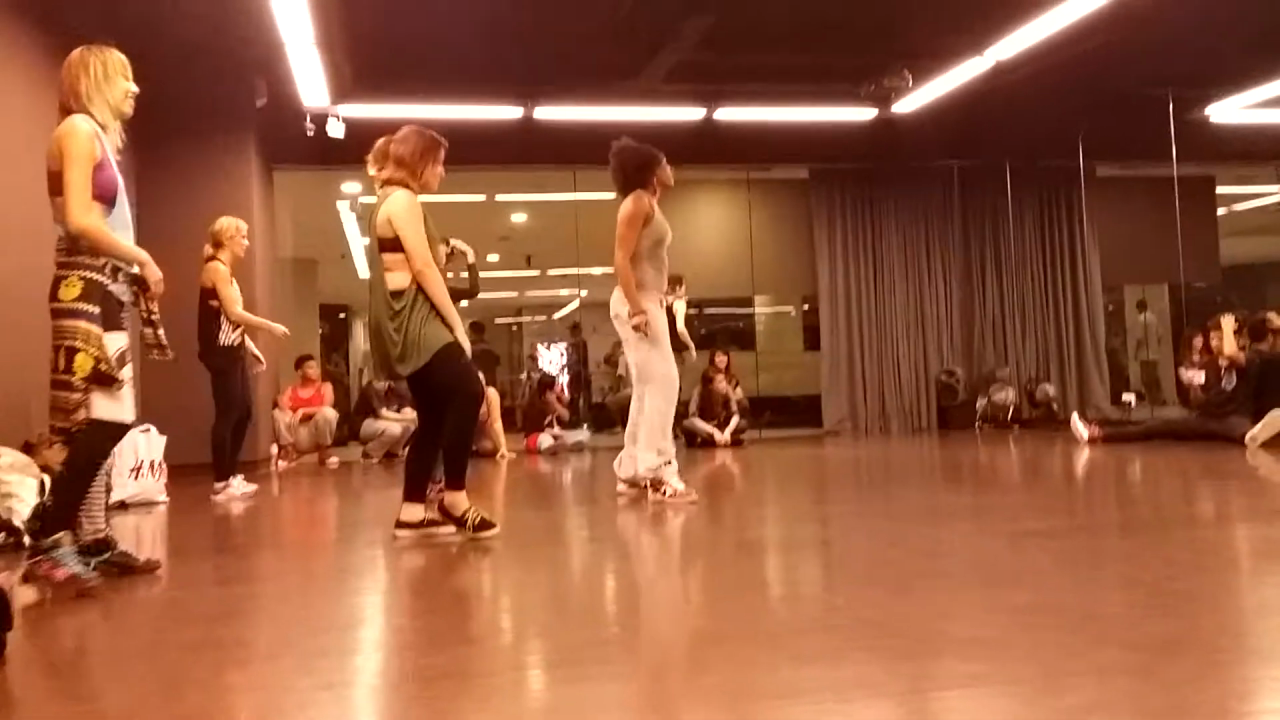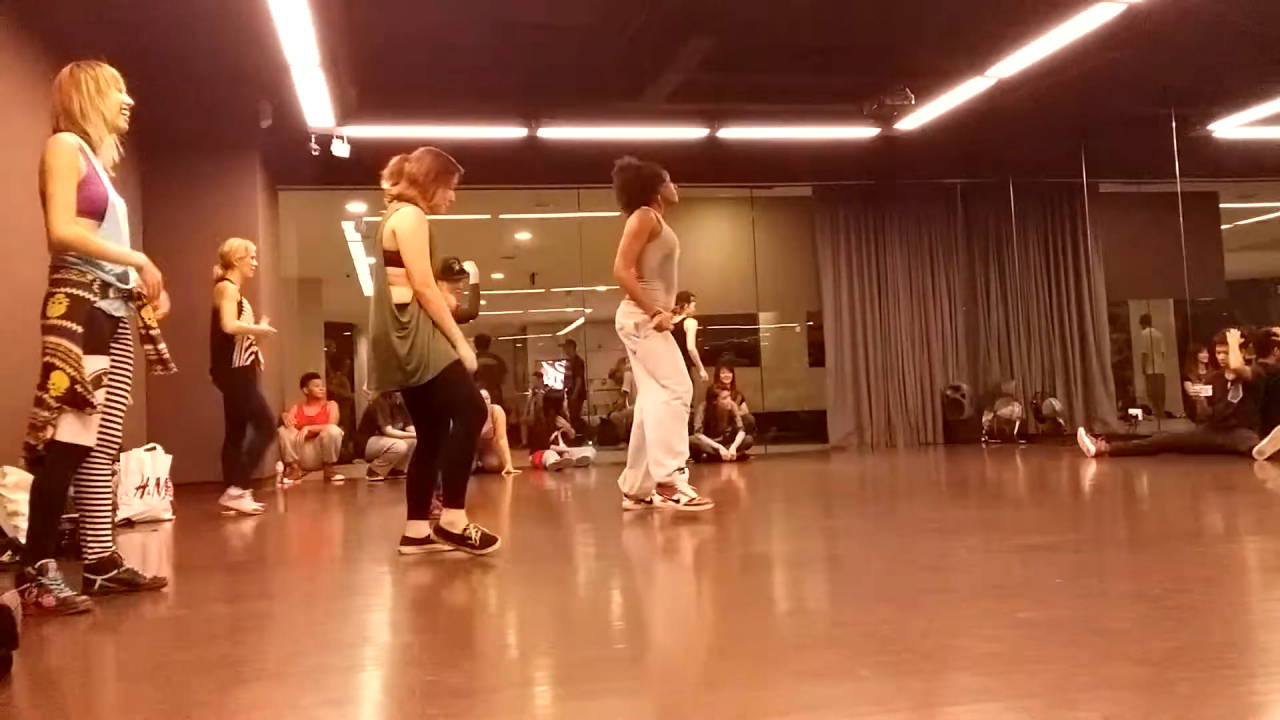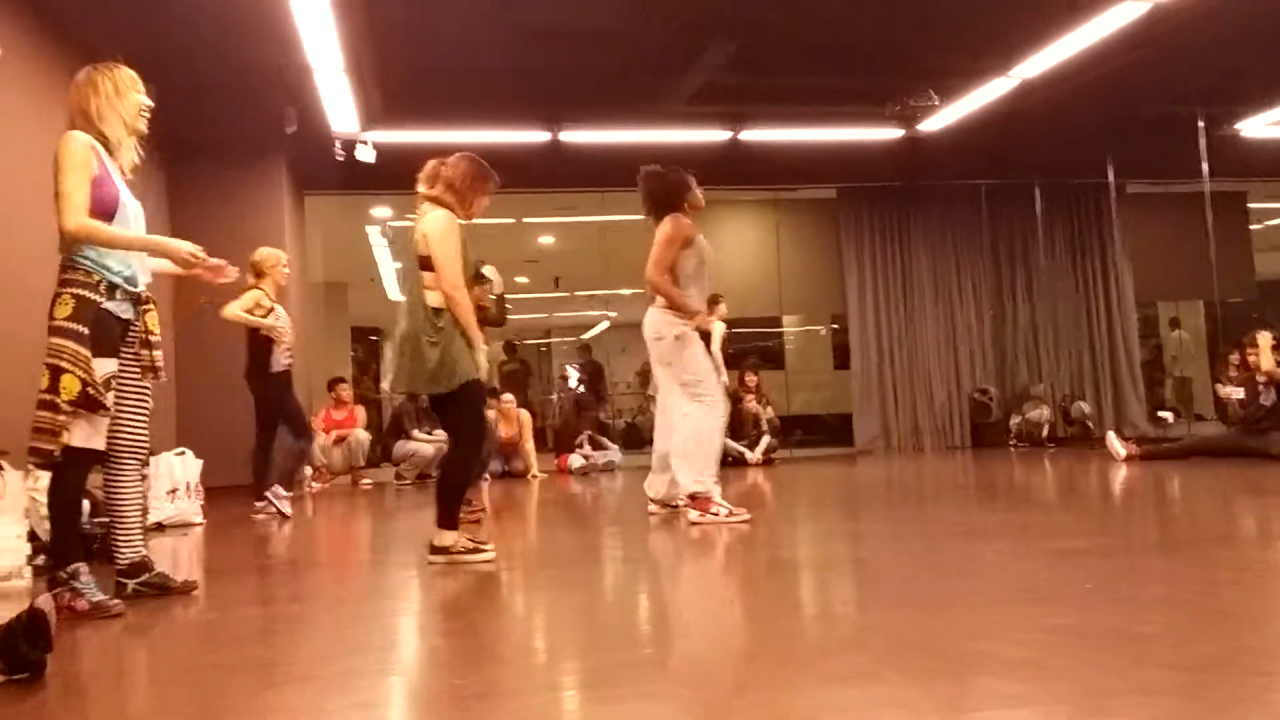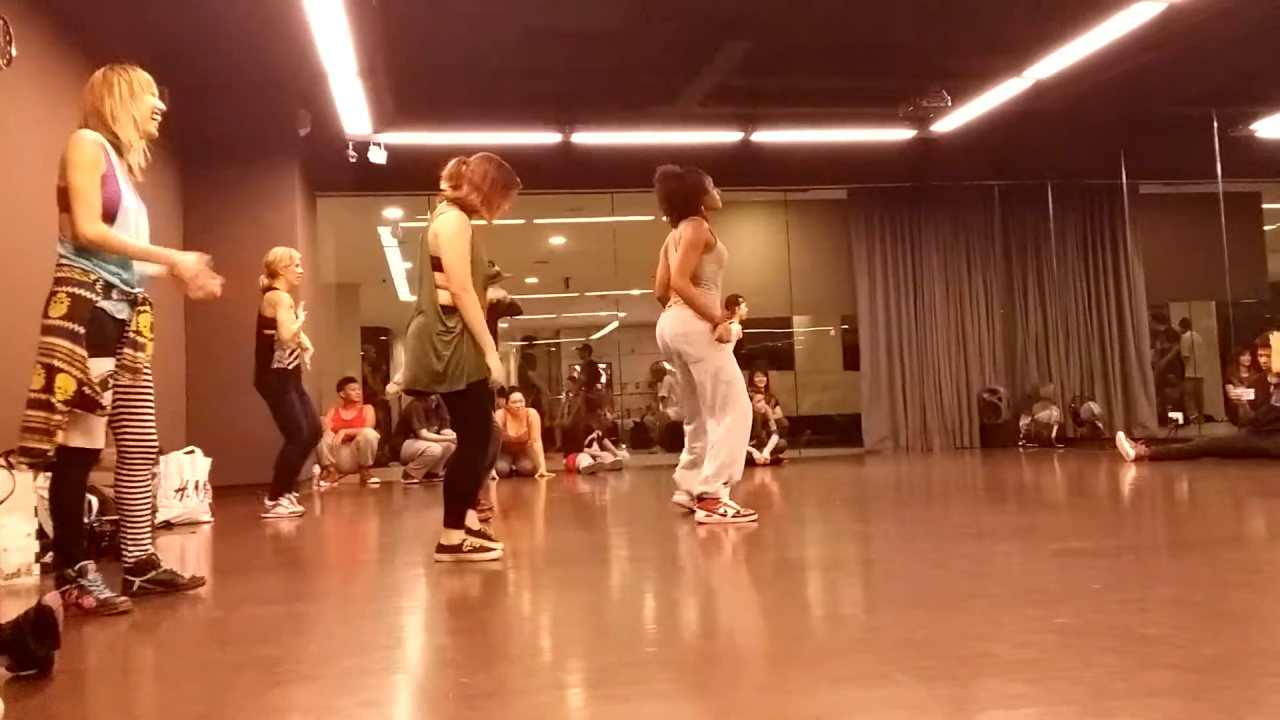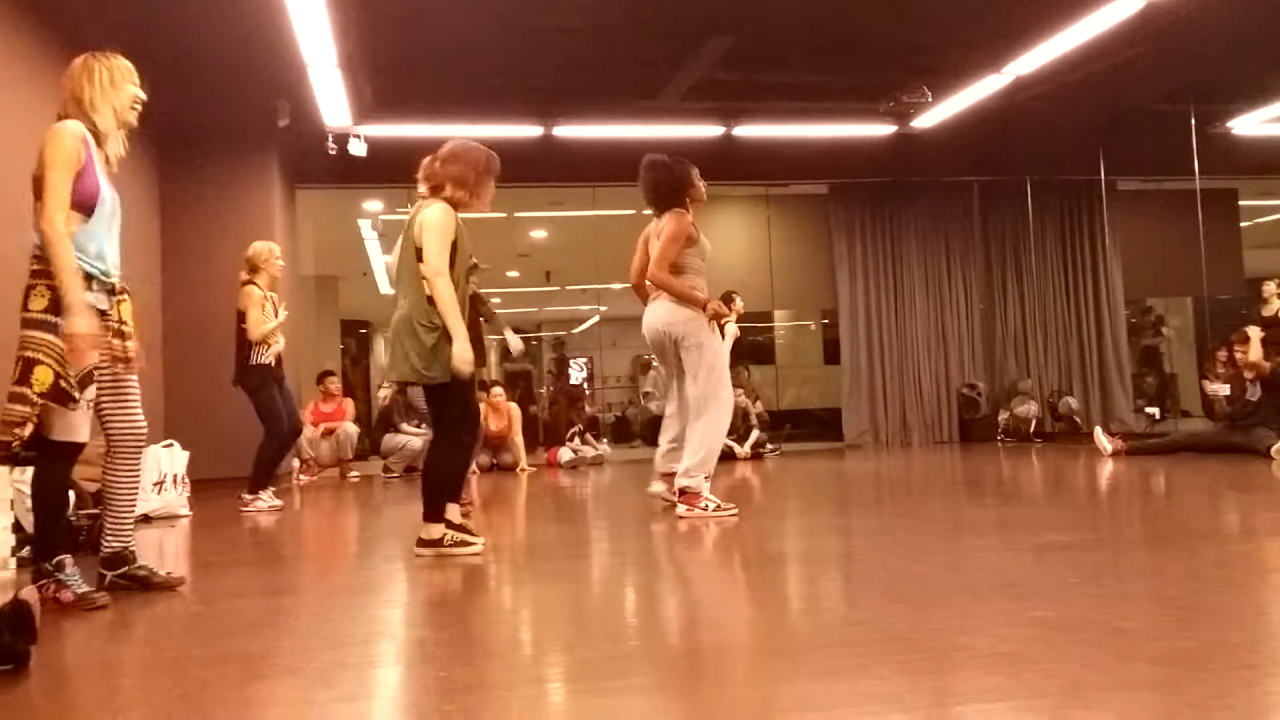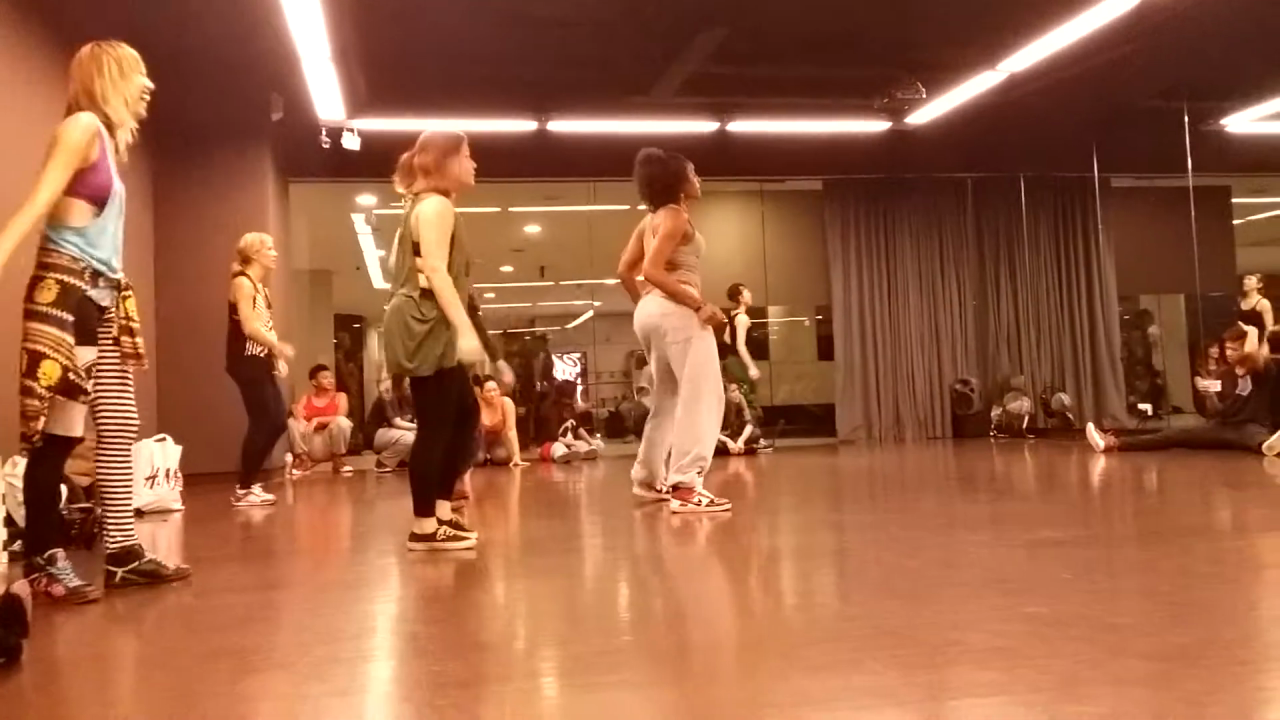
dt=0.2s
person 1, frame 1
left shoulder: (98, 136)
right shoulder: (78, 128)
left elbow: (98, 223)
right elbow: (78, 222)
left wrist: (135, 269)
right wrist: (142, 257)
left hip: (108, 289)
right hip: (86, 287)
left knee: (96, 424)
right knee: (108, 418)
left ankle: (90, 545)
right ankle: (48, 544)
person 1, frame 2
left shoulder: (96, 158)
right shoulder: (66, 145)
right elbow: (61, 231)
left wrist: (143, 283)
right wrist: (137, 258)
left hip: (113, 308)
right hip: (79, 305)
left knee: (102, 445)
right knee: (69, 441)
left ankle: (101, 562)
right ankle: (36, 571)
person 1, frame 3
left shoulder: (116, 163)
right shoulder: (79, 143)
right elbow: (73, 224)
left wrist: (186, 264)
right wrist: (162, 242)
left hip: (131, 313)
right hip: (89, 306)
left knee: (129, 447)
right knee: (81, 444)
left ankle: (131, 566)
right ankle: (67, 575)
person 1, frame 4
left shoulder: (125, 164)
right shoulder: (88, 142)
right elbow: (86, 231)
left wrist: (177, 267)
right wrist: (169, 257)
left hip: (126, 313)
right hip: (84, 307)
left knee: (139, 445)
right knee: (80, 444)
left ankle: (139, 562)
right ankle: (74, 573)
person 1, frame 5
left shoulder: (100, 151)
right shoulder: (68, 133)
right elbow: (52, 225)
left wrist: (110, 308)
right wrist: (75, 306)
left hip: (103, 305)
right hip: (66, 303)
left knee: (129, 433)
right knee: (64, 437)
left ankle: (118, 557)
right ankle: (52, 567)
person 1, frame 6
left shoulder: (107, 140)
right shoulder: (83, 126)
left elbow: (89, 228)
left hip: (105, 298)
right hip: (70, 293)
left knee: (118, 429)
right knee: (60, 432)
left ankle: (123, 554)
person 2, frame 1
left shoulder: (394, 201)
right shoulder: (402, 199)
right elbow: (423, 269)
right wrist: (457, 324)
left hip: (414, 323)
right hip: (410, 321)
left knee: (435, 414)
right knee: (468, 392)
left ankle: (412, 513)
right ankle: (454, 500)
person 2, frame 2
left shoulder: (398, 217)
right shoulder: (409, 216)
right elbow: (423, 286)
right wrist: (460, 340)
left hip: (410, 339)
right hip: (413, 336)
left knee: (433, 432)
right knee: (470, 410)
left ankle: (417, 529)
right ankle: (452, 519)
person 2, frame 3
left shoulder: (431, 220)
right shoulder: (443, 219)
right elbow: (453, 290)
right wrist: (479, 345)
left hip: (435, 343)
right hip: (441, 342)
left knee: (463, 436)
right knee: (471, 434)
left ankle: (445, 534)
right ankle: (445, 538)
person 2, frame 4
left shoulder: (448, 218)
right shoulder: (454, 220)
right elbow: (460, 289)
right wrist: (491, 350)
left hip: (450, 341)
right hip: (452, 342)
left knee: (476, 436)
right knee: (476, 437)
left ankle: (466, 522)
right ankle: (451, 538)
person 2, frame 5
left shoulder: (432, 211)
right shoulder: (440, 212)
left elbow: (397, 261)
right elbow: (437, 277)
right wrist: (460, 338)
left hip: (433, 333)
right hip: (432, 334)
left knee: (465, 424)
right knee: (452, 430)
left ankle: (449, 515)
right ankle: (431, 532)
person 2, frame 6
left shoulder: (424, 204)
right shoulder: (437, 205)
left elbow: (399, 262)
right elbow: (436, 271)
right wrist: (465, 330)
left hip: (432, 328)
right hip: (425, 327)
left knee: (465, 415)
right knee: (436, 424)
left ankle: (440, 511)
right ankle: (423, 527)
person 3, frame 1
left shoulder: (649, 205)
right shoulder: (637, 201)
right elbow: (621, 259)
right wrist: (637, 307)
left hip: (649, 301)
right hip: (637, 302)
left knee: (650, 386)
right knee: (660, 380)
left ankle: (633, 472)
right ankle: (659, 470)
person 3, frame 2
left shoulder: (654, 221)
right shoulder: (644, 216)
right elbow: (622, 270)
right wrist: (654, 311)
left hip: (652, 315)
right hip: (642, 317)
left knee: (654, 401)
right knee: (673, 389)
left ankle: (637, 488)
right ankle: (670, 478)
person 3, frame 3
left shoulder: (675, 227)
right shoulder: (676, 222)
left elbow: (660, 279)
right elbow: (654, 276)
right wrist: (694, 312)
left hip: (671, 324)
right hip: (674, 324)
left knee: (675, 410)
right knee: (706, 402)
left ankle: (663, 492)
right ankle: (700, 495)
person 3, frame 4
left shoulder: (676, 234)
right shoulder: (697, 226)
left elbow: (661, 290)
right elbow: (679, 282)
right wrist: (715, 318)
left hip: (672, 324)
right hip: (694, 325)
left knee: (702, 412)
right knee: (732, 408)
left ankle: (690, 485)
right ankle: (710, 496)
person 3, frame 5
left shoulder: (655, 225)
right shoulder: (681, 219)
left elbow: (637, 279)
right elbow: (657, 273)
right wrist: (705, 302)
left hip: (656, 316)
right hip: (685, 313)
left knee: (684, 394)
right knee: (712, 398)
left ankle: (668, 474)
right ankle: (691, 490)
person 3, frame 6
left shoulder: (650, 220)
right shoulder: (676, 215)
left elbow: (625, 271)
right elbow: (652, 270)
right wrist: (700, 303)
left hip: (649, 312)
right hip: (676, 310)
left knee: (668, 398)
right knee: (700, 396)
left ankle: (649, 477)
right ankle: (685, 486)
person 4, frame 1
left shoulder: (224, 270)
right shoulder: (216, 267)
right elbow: (233, 313)
left wrist: (251, 347)
right wrist: (270, 326)
left hip: (232, 351)
right hip: (220, 352)
left knee: (243, 412)
right knee: (227, 415)
left ankle: (230, 475)
right ankle: (221, 482)
person 4, frame 2
left shoulder: (233, 290)
right shoulder: (227, 288)
right elbow: (229, 327)
left wrist: (255, 353)
right wrist: (261, 329)
left hip: (239, 371)
right hip: (234, 372)
left knee: (236, 433)
right knee: (265, 428)
left ankle: (235, 491)
right ankle: (237, 489)
person 4, frame 3
left shoulder: (270, 299)
right shoulder: (258, 295)
right elbow: (228, 312)
left wrist: (281, 334)
right wrist: (264, 323)
left hip: (269, 378)
right hip: (271, 379)
left knee: (265, 438)
right knee: (303, 433)
left ankle: (262, 500)
right ankle: (280, 488)
person 4, frame 4
left shoulder: (286, 299)
right shoulder: (277, 297)
left elbow: (298, 335)
right elbow: (289, 335)
left wrist: (307, 345)
right wrist: (299, 319)
left hip: (287, 377)
right hip: (275, 378)
left knee: (314, 431)
right knee: (298, 436)
left ankle: (284, 492)
right ankle: (273, 500)
person 4, frame 5
left shoulder: (271, 296)
right shoulder: (252, 291)
right elbow: (255, 334)
left wrist: (277, 346)
right wrist: (279, 320)
left hip: (272, 371)
right hip: (255, 373)
left knee: (293, 428)
right knee: (278, 431)
left ankle: (262, 486)
right ankle: (252, 495)
person 4, frame 6
left shoulder: (262, 288)
right shoulder: (242, 283)
right elbow: (250, 328)
left wrist: (279, 357)
right wrist: (281, 348)
left hip: (263, 363)
right hip: (247, 363)
left knee: (277, 423)
right knee: (263, 423)
left ankle: (249, 482)
right ankle: (244, 490)
